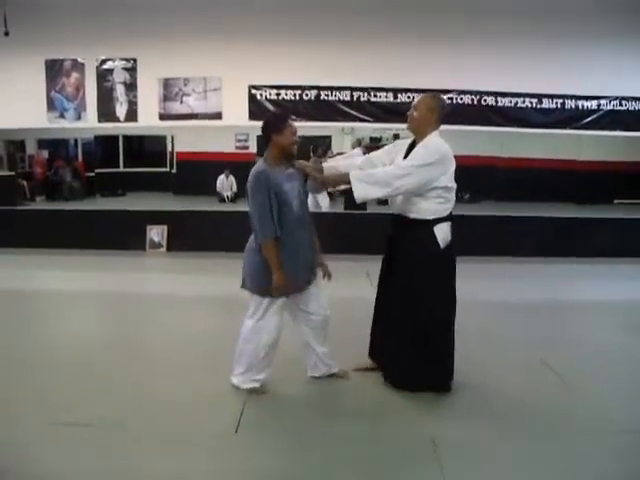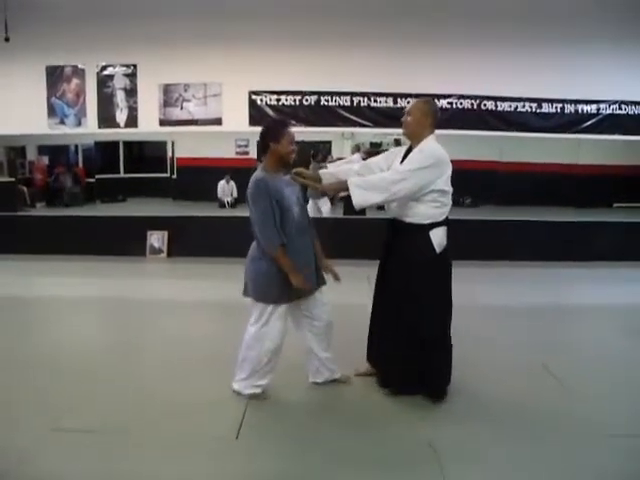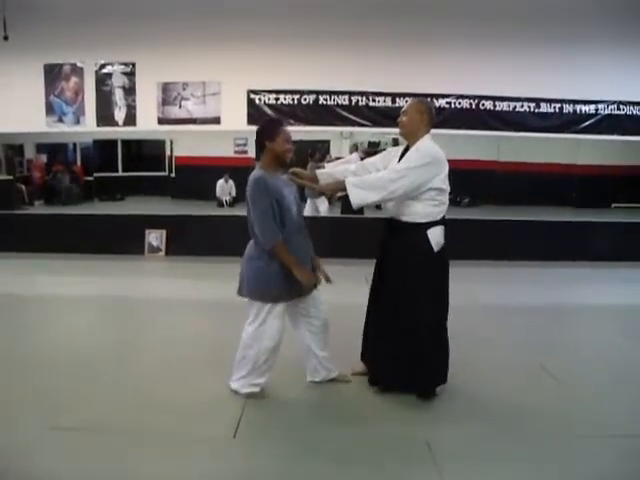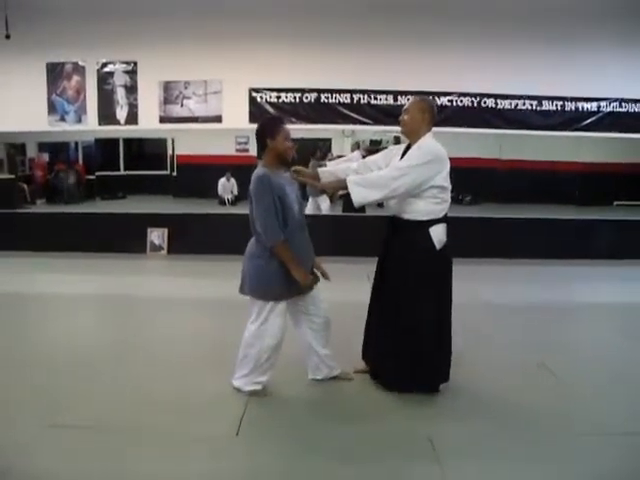
dt=0.2s
person 1, frame 1
left shoulder: (437, 153)
right shoulder: (404, 147)
left elbow: (393, 178)
right elbow: (368, 162)
left wrist: (344, 178)
right wrist: (322, 169)
left hip: (428, 238)
right hip: (405, 232)
left knee: (428, 309)
right knee: (394, 297)
left ankle: (431, 375)
right ankle: (388, 358)
person 1, frame 2
left shoulder: (433, 156)
right shoulder: (402, 153)
left elbow: (392, 183)
right elbow: (366, 169)
left wrist: (342, 186)
right wrist: (319, 176)
left hip: (425, 242)
right hip: (402, 236)
left knee: (425, 313)
right knee: (391, 302)
left ankle: (429, 379)
right ankle: (386, 363)
person 1, frame 3
left shoulder: (430, 155)
right shoulder: (399, 153)
left elbow: (389, 182)
right elbow: (363, 169)
left wrist: (340, 185)
right wrist: (316, 176)
left hip: (423, 241)
right hip: (399, 235)
left knee: (421, 312)
right knee: (388, 302)
left ankle: (424, 377)
right ankle: (382, 363)
person 1, frame 4
left shoulder: (431, 154)
right shoulder: (400, 152)
left elbow: (390, 180)
right elbow: (364, 167)
left wrist: (341, 184)
right wrist: (317, 175)
left hip: (424, 240)
right hip: (401, 234)
left knee: (423, 309)
right knee: (390, 300)
left ankle: (425, 375)
right ankle: (384, 361)
person 2, frame 1
left shoulder: (294, 172)
right shoulder: (261, 176)
right elbow: (264, 231)
left wrist: (318, 255)
right wrist: (276, 270)
left hip: (301, 261)
right hip: (272, 263)
left knee: (316, 314)
right knee: (264, 324)
left ankle: (321, 366)
right ankle: (247, 377)
person 2, frame 2
left shoulder: (290, 179)
right shoulder: (260, 184)
left elbow: (305, 224)
right elbow: (269, 238)
left wrist: (321, 260)
right wrist: (291, 273)
left hip: (302, 266)
right hip: (273, 271)
left knee: (319, 320)
right knee: (267, 330)
left ankle: (324, 372)
right ankle: (247, 382)
person 2, frame 3
left shoulder: (285, 178)
right shoulder: (259, 182)
right elbow: (269, 237)
left wrist: (313, 262)
right wrist: (298, 268)
left hip: (295, 266)
right hip: (270, 270)
left knee: (315, 319)
right knee: (265, 329)
left ankle: (321, 371)
right ankle: (245, 382)
person 2, frame 4
left shoulder: (286, 176)
right shoulder: (262, 180)
right elbow: (270, 235)
left wrist: (310, 260)
right wrist: (295, 268)
left hip: (295, 264)
right hip: (272, 268)
left knee: (315, 317)
right knee: (267, 327)
left ankle: (323, 368)
right ankle: (247, 380)
